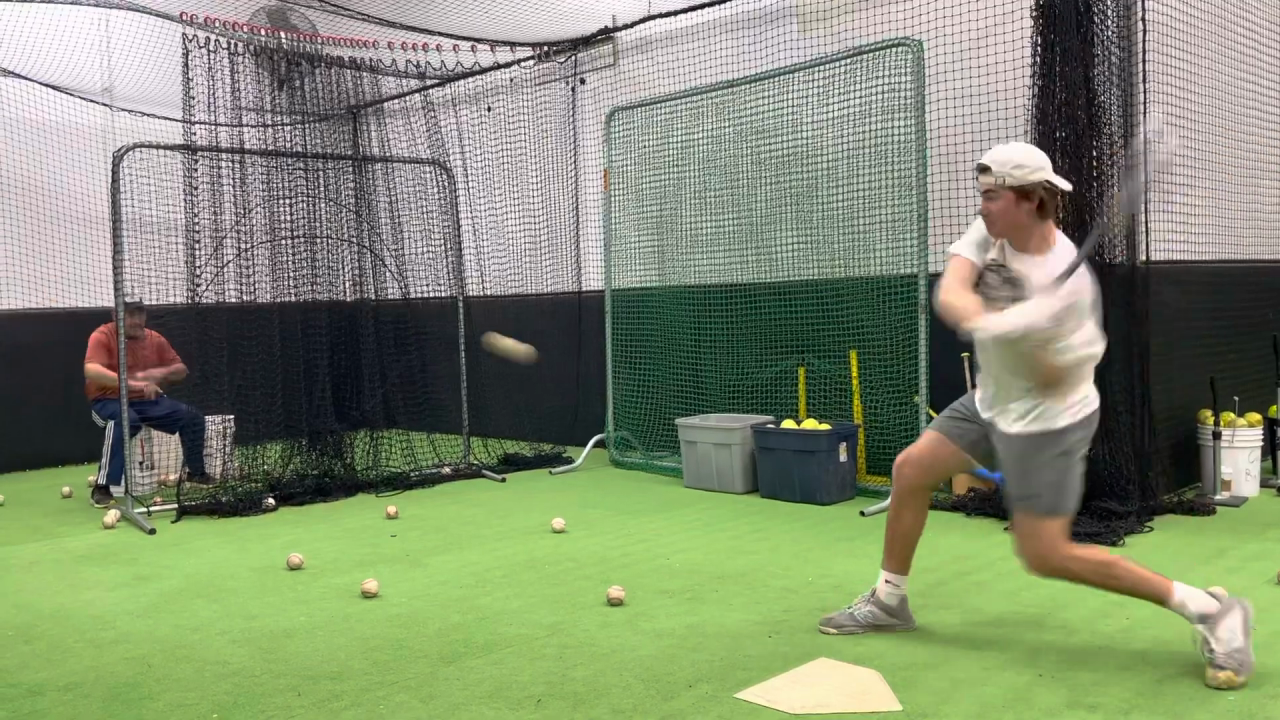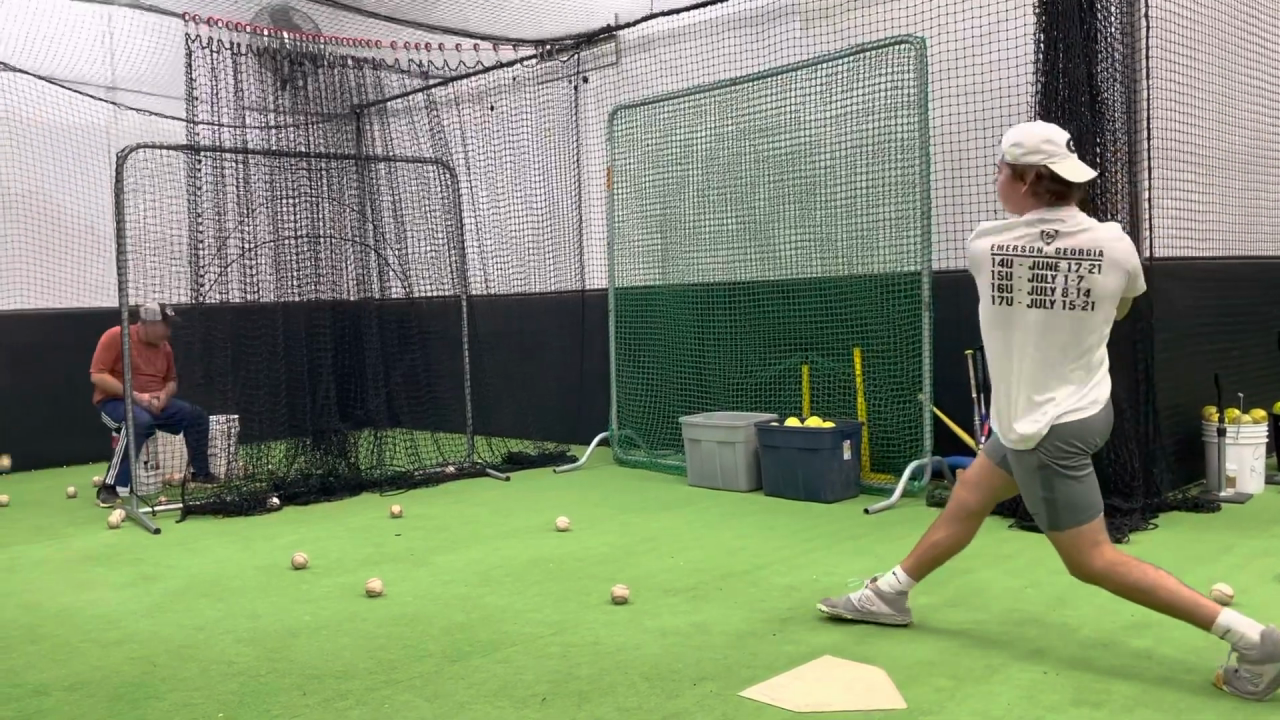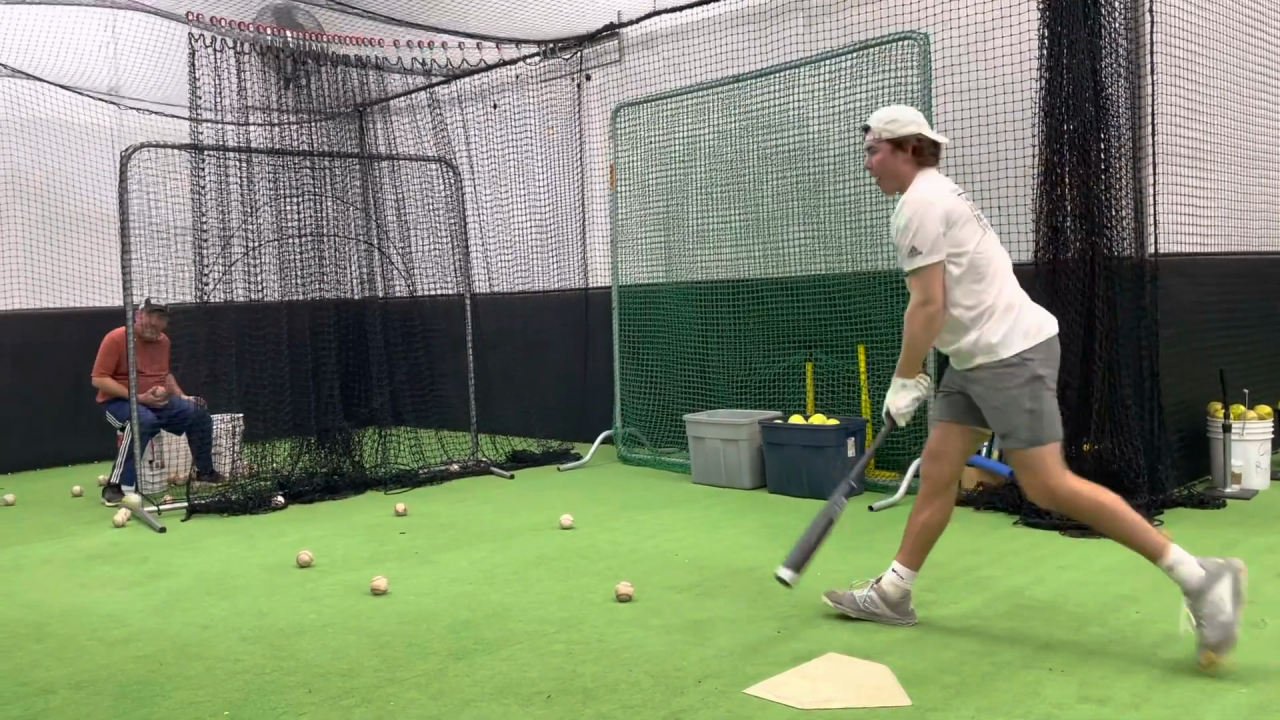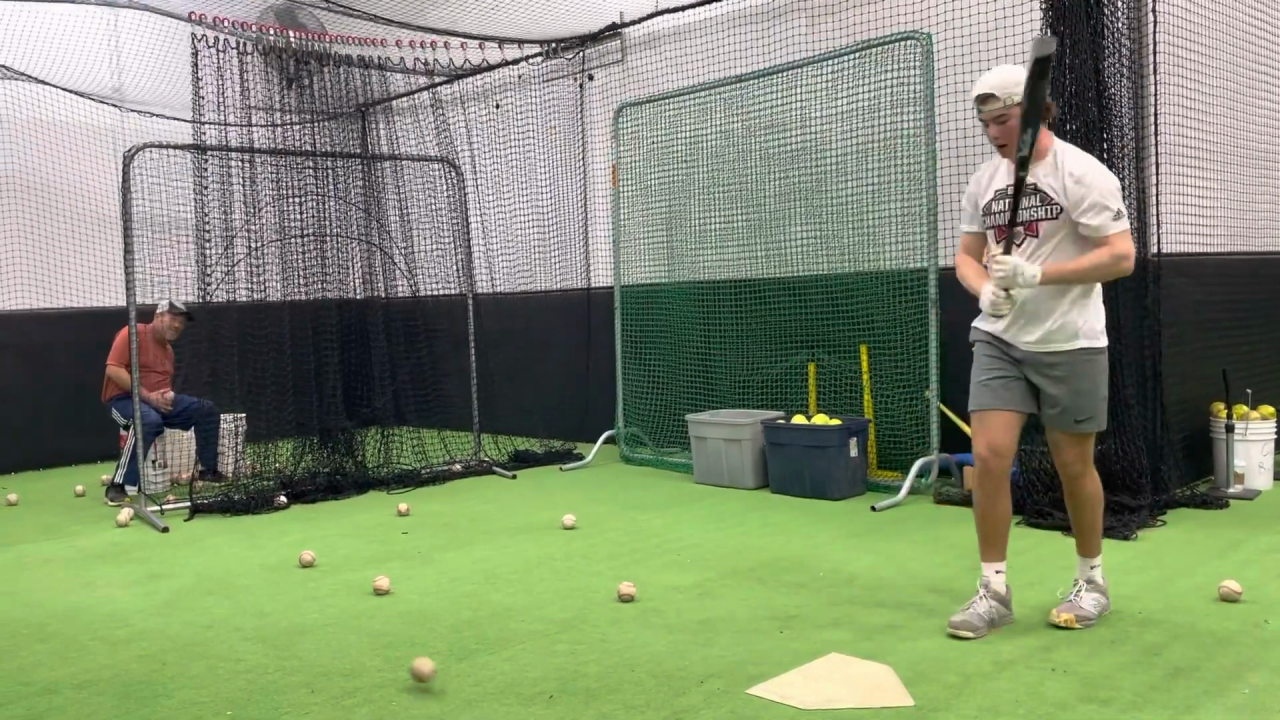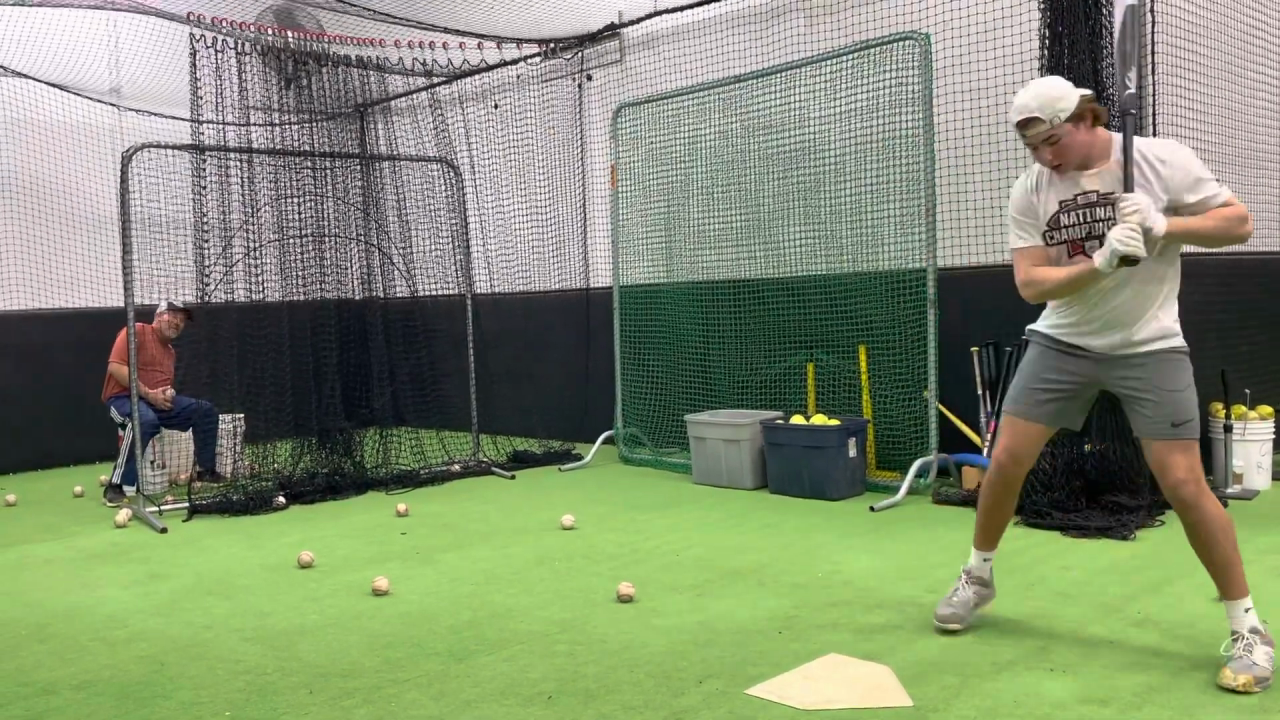
dt=1s
person 1, frame 1
left shoulder: (1069, 285)
right shoulder: (988, 236)
left elbow: (1053, 386)
right elbow: (950, 294)
left wrist: (1027, 343)
right wrist: (991, 323)
left hip: (1046, 421)
right hip: (994, 399)
left knee: (1046, 555)
right knee: (909, 471)
left ankle: (1210, 611)
right ankle: (888, 600)
person 1, frame 2
left shoulder: (985, 244)
right shoulder: (1114, 244)
left hip: (1047, 427)
right hip: (1075, 409)
left knee: (1091, 561)
right knee: (966, 499)
right ankle: (888, 594)
person 1, frame 3
left shoulder: (918, 204)
right shoulder: (935, 194)
left elbow: (926, 305)
left wrist: (902, 381)
right wrist: (916, 376)
left hip: (1013, 353)
right hip: (975, 358)
left knee: (1048, 486)
right knee: (936, 473)
left ankle: (1198, 576)
right ankle: (892, 591)
person 1, frame 4
left shoulder: (1082, 173)
right shoulder: (984, 180)
left elbow: (1122, 257)
right elbow: (965, 256)
left wrist: (1036, 274)
right wrist: (986, 291)
left hip: (1071, 344)
right hip: (999, 341)
left knee: (1073, 465)
right knee: (989, 457)
left ankle: (1091, 581)
right ankle: (994, 591)
person 1, frame 5
left shoulder: (1163, 159)
right shoulder: (1031, 188)
left elbow: (1238, 223)
right elbow: (1030, 283)
left wrist: (1165, 226)
right wrist: (1101, 263)
left hip: (1149, 347)
right hip: (1062, 342)
left knee: (1185, 484)
right knee: (1007, 460)
left ankle: (1249, 628)
right ankle: (977, 574)
person 2, frame 1
left shoulder: (155, 339)
right shoulder: (102, 336)
left elbow: (181, 370)
right elbow: (91, 370)
left wrist: (160, 373)
right wrist: (132, 383)
left hip: (148, 402)
right hip: (109, 402)
left knee: (192, 417)
left ankle: (196, 473)
right ankle: (104, 486)
person 2, frame 2
left shoulder: (164, 347)
right shoulder: (115, 337)
left elbow: (171, 381)
right elbow: (97, 376)
left wrist: (163, 395)
right wrist: (135, 396)
left hip: (153, 403)
right hip: (115, 401)
left knee: (196, 416)
right knee: (140, 422)
left ankle: (201, 473)
right ankle: (110, 487)
person 2, frame 3
left shoulder: (164, 342)
right shoulder: (116, 339)
right elbow: (98, 379)
left wrist: (181, 396)
right wrist: (138, 397)
left hip: (157, 401)
right hip: (120, 401)
left knee: (199, 416)
right knee: (145, 421)
left ankle: (205, 472)
right ankle: (116, 487)
person 2, frame 4
left shoulder: (168, 350)
right shoulder: (134, 333)
right elbow: (113, 369)
left wrist: (167, 397)
right wrist: (147, 396)
left hip: (159, 401)
right hip: (124, 398)
left knee: (207, 410)
right knee: (150, 421)
left ankle: (208, 470)
right ankle: (119, 486)
person 2, frame 5
left shoulder: (170, 351)
right shoulder: (136, 332)
right elbow: (115, 367)
left wrist: (168, 395)
right wrist: (148, 393)
left hip: (158, 402)
right hip: (124, 397)
left knee: (206, 411)
right knee: (146, 420)
left ankle: (206, 471)
right ankle: (117, 486)
